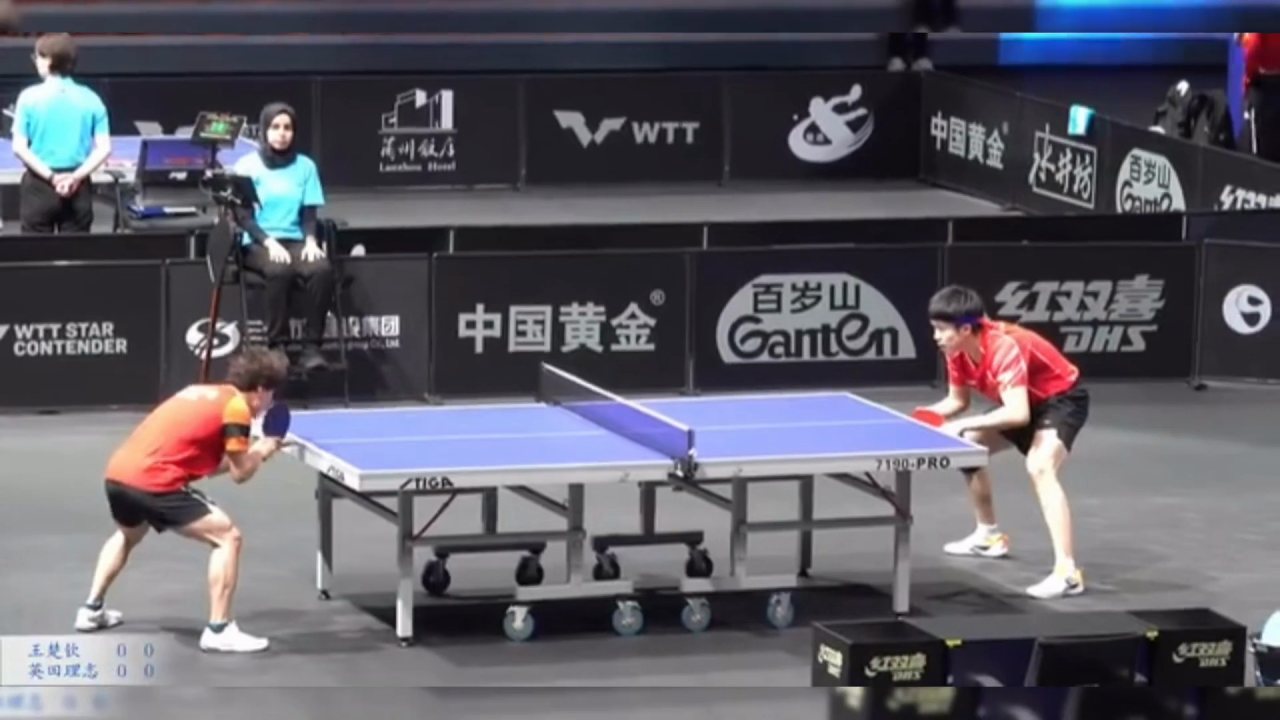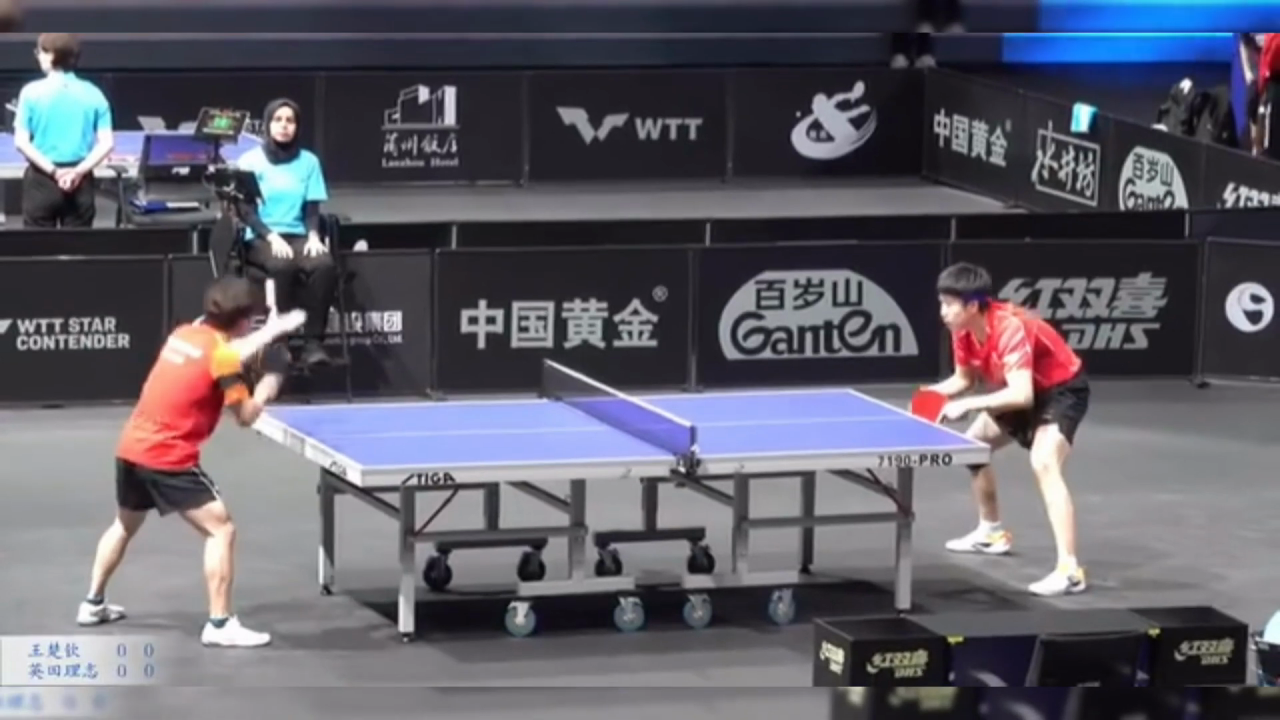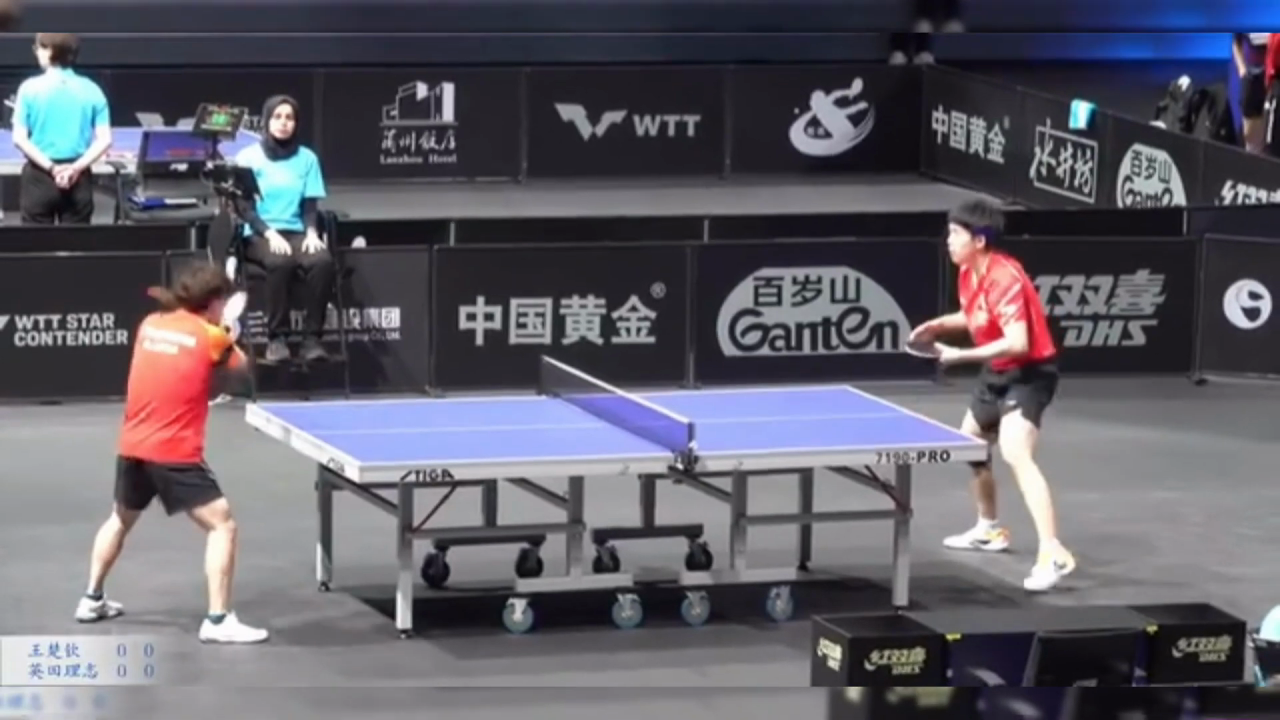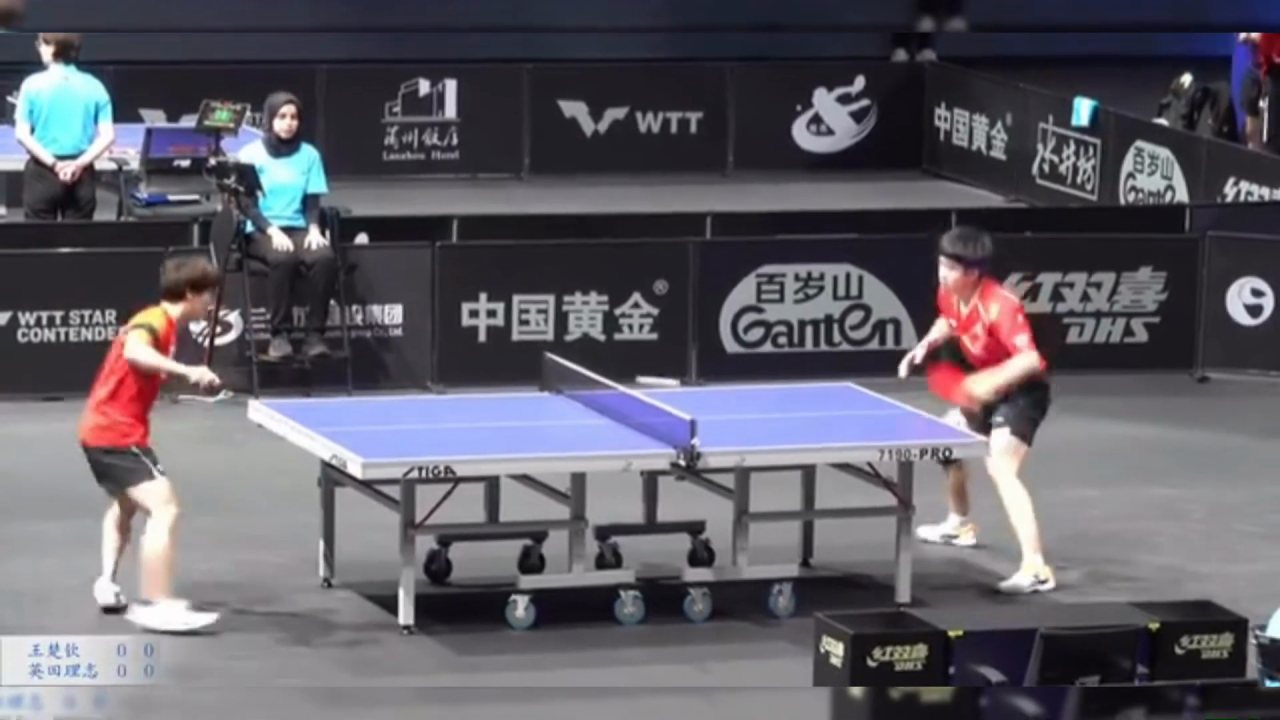
dt=0.5s
person 1, frame 1
left shoulder: (202, 393)
right shoulder: (236, 408)
right elbow: (240, 473)
left wrist: (252, 452)
right wrist: (262, 449)
left hip: (117, 474)
right hip: (153, 483)
left knee: (127, 536)
right knee: (228, 537)
left ankle: (92, 609)
right ankle: (219, 630)
person 1, frame 2
left shoulder: (184, 334)
right shoulder: (222, 356)
right elbow: (245, 416)
left wrist: (272, 330)
right wrist: (268, 383)
left hip: (131, 448)
right hip: (167, 459)
left knee: (125, 524)
right knee: (221, 531)
left ankle: (93, 604)
right ankle: (220, 625)
person 1, frame 3
left shoulder: (149, 324)
right shoulder: (211, 335)
right elbow: (239, 365)
left hip: (133, 447)
right hip: (177, 454)
left knee: (121, 521)
right knee: (222, 526)
left ankle: (92, 601)
right ankle: (218, 620)
person 1, frame 4
left shoulder: (161, 324)
right shoulder: (155, 322)
right elbow: (134, 352)
right wrist: (187, 370)
left hip: (102, 431)
right hip: (116, 435)
left knee: (125, 505)
right knee: (165, 511)
left ankle: (107, 584)
right ankle: (154, 605)
person 2, frame 1
left shoulder: (1004, 347)
right shoulder: (958, 350)
left elbow: (1018, 414)
right elbow: (957, 399)
left wrist: (964, 424)
right wrist: (928, 415)
left hip: (1062, 399)
right hip: (1025, 401)
left knee: (1039, 467)
left ankle: (1067, 572)
right ankle: (990, 536)
person 2, frame 2
left shoulder: (1010, 329)
right shoulder: (963, 331)
left elbow: (1021, 395)
right elbow: (964, 379)
left wrist: (968, 405)
right wrist: (933, 393)
left hip: (1063, 390)
right hip: (1026, 392)
left knee: (1044, 463)
right knee: (974, 445)
left ankle: (1069, 570)
right ankle: (992, 532)
person 2, frame 3
left shoulder: (1004, 277)
right shoulder: (969, 272)
left elbow: (1017, 343)
left wrist: (962, 355)
right wrist: (939, 325)
left hip: (1030, 374)
right hip: (997, 373)
left knee: (1015, 455)
left ankle: (1054, 555)
right ankle: (989, 529)
person 2, frame 4
left shoulder: (999, 305)
right shoulder: (950, 294)
left elbow: (1030, 360)
left wrist: (991, 382)
right wrist: (925, 346)
left hip: (1021, 392)
right hip: (984, 390)
left knee: (1000, 470)
left ankle: (1035, 568)
right ankle: (960, 524)
person 3, frame 1
left shoulder: (305, 166)
right shoulder: (246, 165)
left elbow: (309, 212)
right elbow: (242, 215)
left wrist: (311, 240)
right wrist: (269, 242)
left hip: (295, 241)
right hip: (258, 244)
left knee: (322, 270)
right knee: (280, 271)
left ankle: (312, 346)
right ankle: (276, 346)
person 3, frame 2
left shoulder: (308, 161)
right shoulder: (250, 161)
left elbow: (312, 207)
right elbow: (245, 210)
left wrist: (313, 236)
right wrist: (272, 237)
left hip: (298, 236)
right hip: (261, 239)
left knee: (324, 266)
right knee: (282, 266)
left ankle: (313, 341)
person 3, frame 3
left shoulder: (307, 158)
right shoulder: (248, 157)
left elbow: (310, 204)
right elbow: (243, 206)
left wrist: (311, 232)
right wrist: (270, 233)
left hip: (296, 232)
right hip: (259, 234)
left knee: (322, 261)
right knee: (281, 262)
left ankle: (312, 337)
right ankle: (276, 337)
person 3, frame 4
left shoulder: (309, 154)
right shoulder: (250, 154)
left elbow: (312, 200)
right elbow: (247, 204)
left wrist: (313, 228)
right wrist: (272, 230)
left hip: (298, 228)
right hip: (261, 231)
left knee: (325, 258)
right knee: (283, 259)
left ankle: (314, 333)
right ankle: (279, 334)
person 4, frame 1
left shoulder: (29, 97)
right shoulder: (91, 98)
left elbow: (19, 148)
right elbow: (104, 148)
left wrist: (51, 177)
right wrist: (76, 177)
left hip: (39, 186)
right hip: (78, 187)
person 4, frame 2
left shoulder: (32, 91)
right shoulder: (93, 93)
left elbow: (21, 142)
right elbow: (106, 143)
left wrist: (53, 171)
right wrist: (78, 171)
left hip: (41, 180)
right hip: (80, 181)
person 4, frame 3
left shoulder: (30, 88)
right shoulder: (91, 90)
left elbow: (19, 138)
right elbow: (105, 140)
left wrist: (51, 168)
right wrist: (76, 168)
left hip: (39, 177)
right hip: (78, 178)
person 4, frame 4
left shoulder: (33, 84)
right shoulder: (94, 86)
left elbow: (22, 134)
right elbow: (107, 136)
left wrist: (53, 164)
right wrist: (79, 164)
left hip: (42, 173)
right hip: (81, 174)
